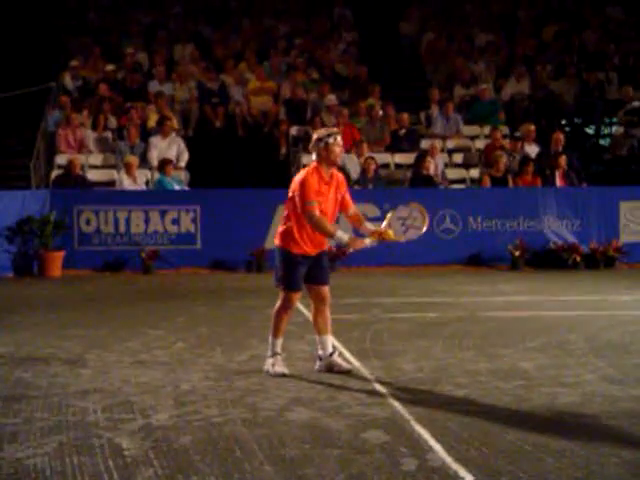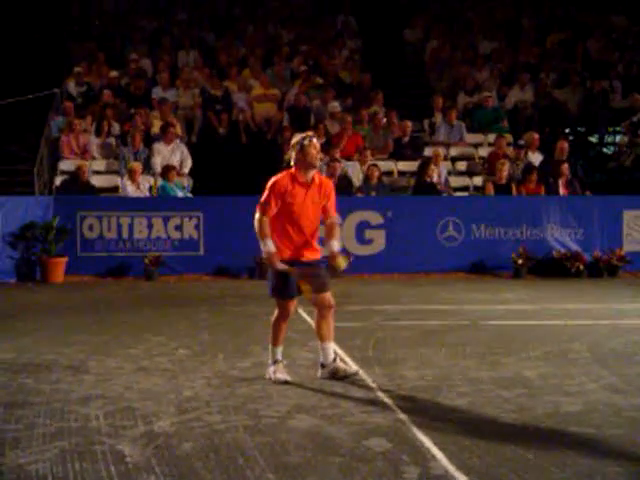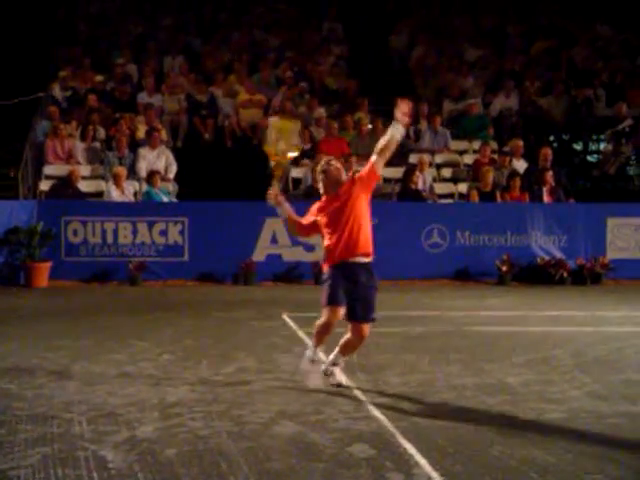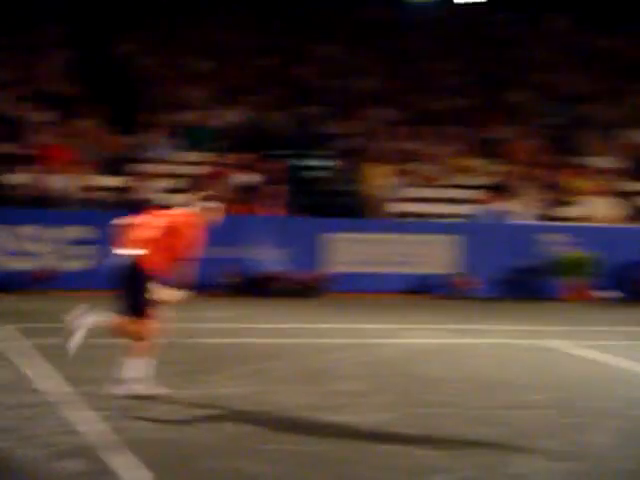
dt=0.7s
person 1, frame 1
left shoulder: (338, 179)
right shoulder: (306, 178)
left elbow: (351, 212)
right elbow: (313, 219)
left wrist: (372, 230)
right wrist: (345, 239)
left hip: (318, 249)
right hip: (293, 248)
left knee: (322, 300)
right knee: (288, 301)
left ankle: (326, 356)
right ankle: (273, 356)
person 1, frame 2
left shoulder: (326, 185)
right shoulder: (280, 183)
left elbow: (331, 221)
right elbow: (261, 218)
left wrist: (334, 249)
right wrist: (269, 251)
left hip: (311, 257)
right hip: (283, 258)
left knee: (326, 305)
right knee: (285, 309)
left ankle: (329, 363)
right ankle: (275, 364)
person 1, frame 3
left shoulder: (359, 187)
right shoulder: (319, 208)
left elbow: (381, 154)
right elbow: (300, 230)
left wrist: (399, 124)
right wrist: (282, 205)
left hip: (364, 268)
right hip: (337, 268)
left knee: (361, 332)
right knee: (331, 318)
left ankle: (332, 365)
right ankle: (312, 359)
person 1, frame 4
left shoulder: (170, 216)
right shoulder: (192, 224)
right elbow: (184, 265)
left hip: (126, 262)
right hip: (139, 268)
left knee: (148, 327)
right knee: (143, 331)
left ankle: (131, 379)
right ankle: (88, 321)
